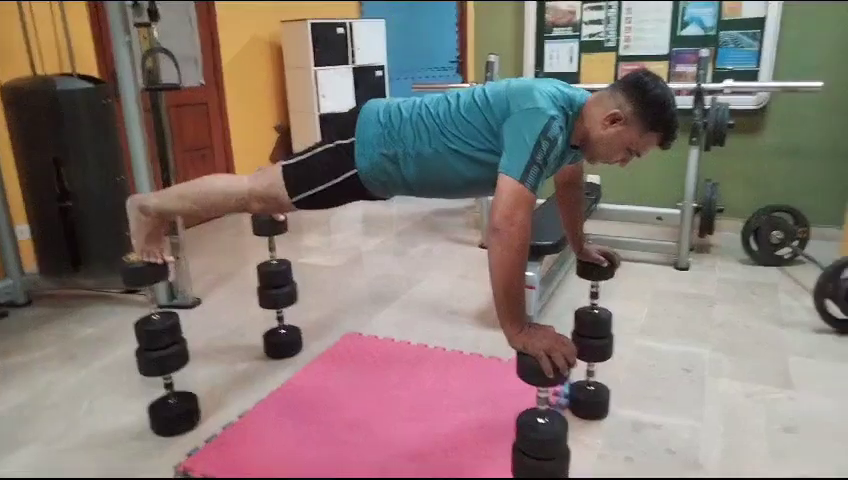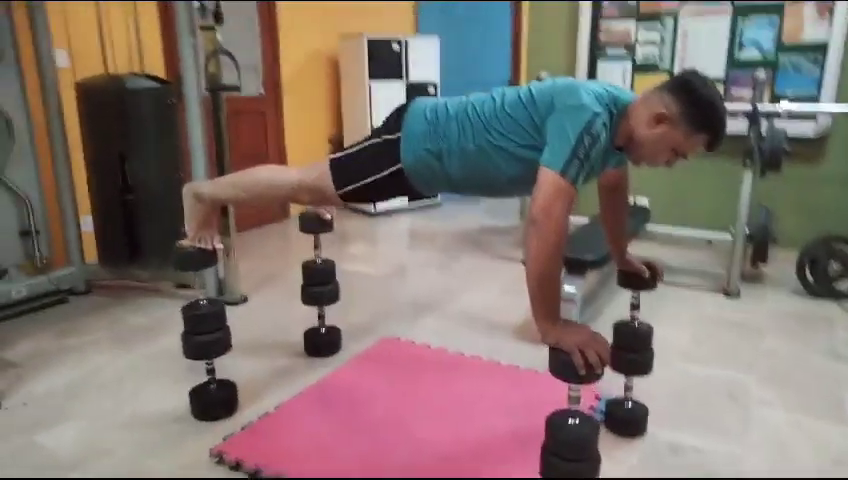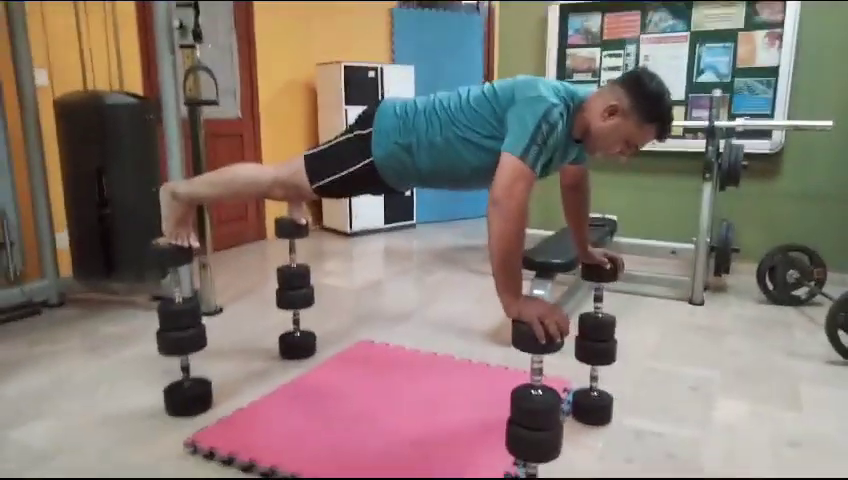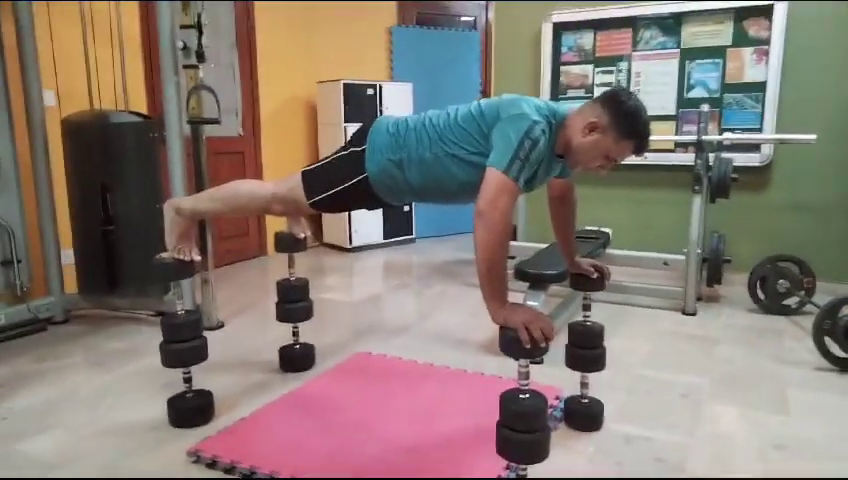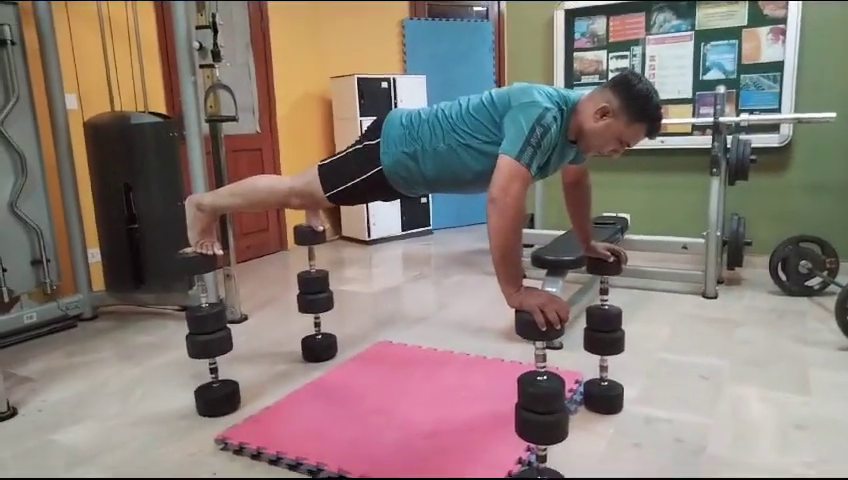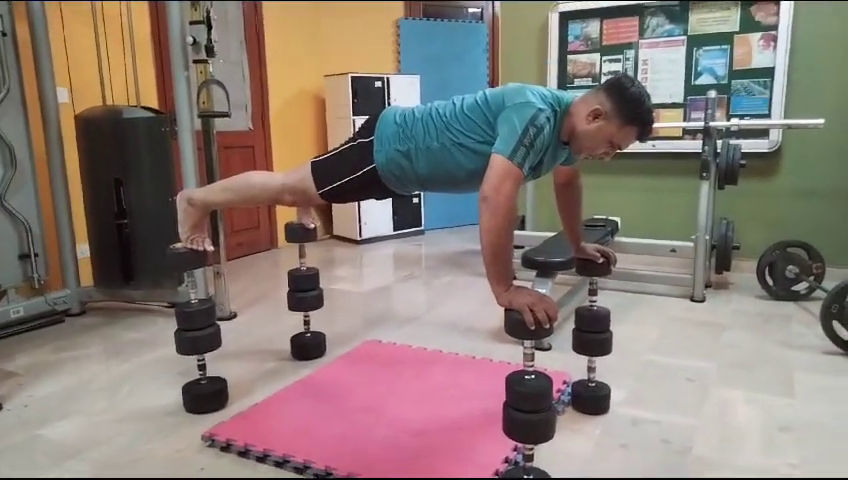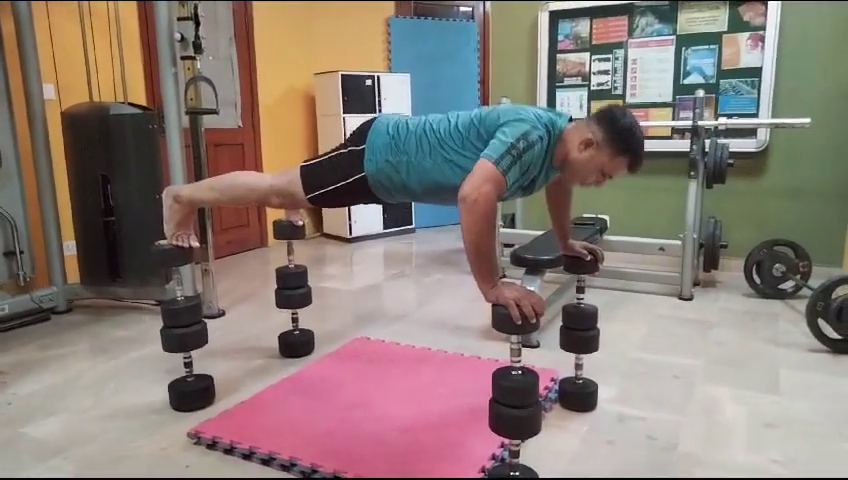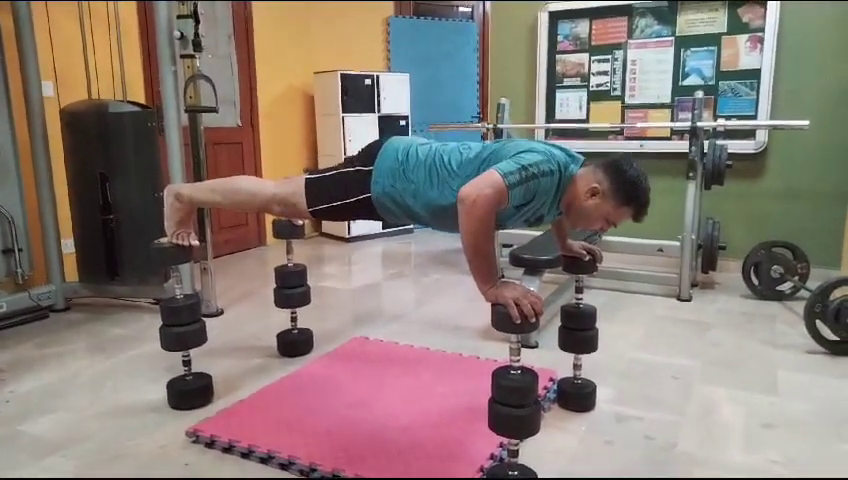
dt=0.5s
person 1, frame 1
left shoulder: (576, 113)
right shoulder: (544, 119)
left elbow: (568, 181)
right elbow: (508, 224)
left wrist: (580, 246)
right wrist: (516, 328)
left hip: (389, 144)
right hip: (372, 148)
right knee: (259, 192)
right ankle: (150, 205)
person 1, frame 2
left shoulder: (621, 116)
right shoulder: (588, 116)
left elbow: (612, 187)
right elbow: (545, 218)
left wrist: (621, 256)
right wrist: (550, 324)
left hip: (431, 149)
right hip: (419, 146)
right knee: (307, 185)
right ankle: (204, 192)
person 1, frame 3
left shoulder: (580, 118)
right shoulder: (547, 110)
left elbow: (573, 181)
right elbow: (506, 200)
left wrist: (584, 250)
right wrist: (513, 299)
left hip: (402, 151)
right hip: (388, 141)
right knee: (282, 179)
right ankle: (181, 193)
person 1, frame 4
left shoulder: (564, 135)
right shoulder: (531, 127)
left elbow: (561, 194)
right elbow: (491, 212)
left wrist: (572, 259)
right wrist: (500, 307)
left hip: (394, 167)
right hip: (381, 159)
right knee: (283, 194)
right ankle: (183, 208)
person 1, frame 5
left shoulder: (576, 122)
right shoulder: (541, 114)
left elbow: (575, 180)
right elbow: (502, 198)
left wrist: (588, 244)
right wrist: (515, 291)
left hip: (413, 160)
right hip: (397, 151)
right knee: (298, 190)
right ankle: (205, 205)
person 1, frame 6
left shoulder: (569, 124)
right shoulder: (536, 114)
left elbow: (566, 181)
right elbow: (495, 198)
left wrist: (577, 245)
right wrist: (505, 289)
left hip: (404, 156)
right hip: (390, 149)
right knee: (291, 187)
right ankle: (196, 199)
person 1, frame 7
left shoulder: (563, 138)
right shoulder: (533, 136)
left elbow: (554, 182)
right elbow: (474, 196)
left wrist: (566, 242)
right wrist: (491, 286)
left hip: (394, 162)
right hip: (380, 155)
right knee: (278, 187)
right ankle: (182, 196)
person 1, frame 8
left shoulder: (572, 169)
right shoulder: (544, 169)
right elbow: (474, 199)
left wrist: (564, 243)
right wrist: (492, 286)
left hip: (407, 165)
right hip: (387, 176)
right knee: (281, 199)
right ankle: (183, 196)
